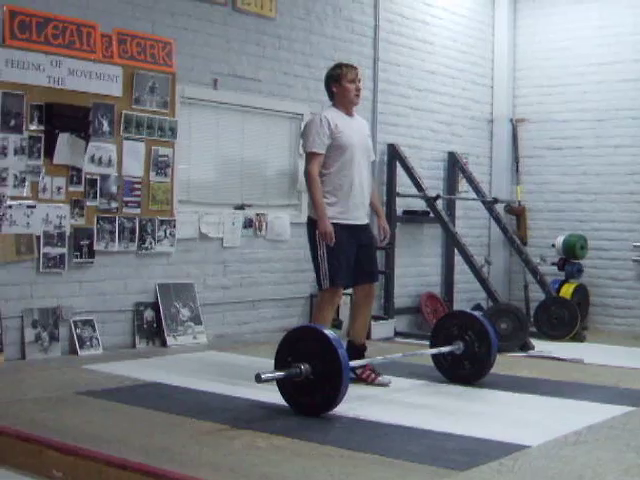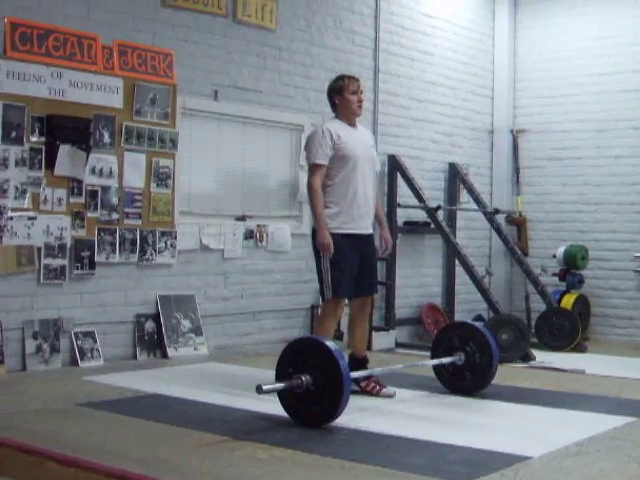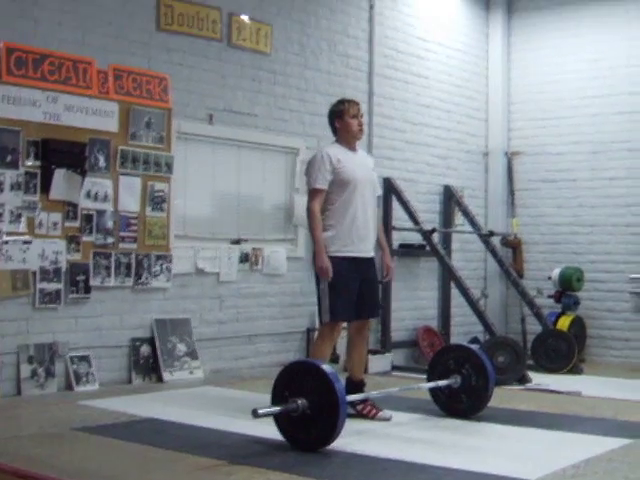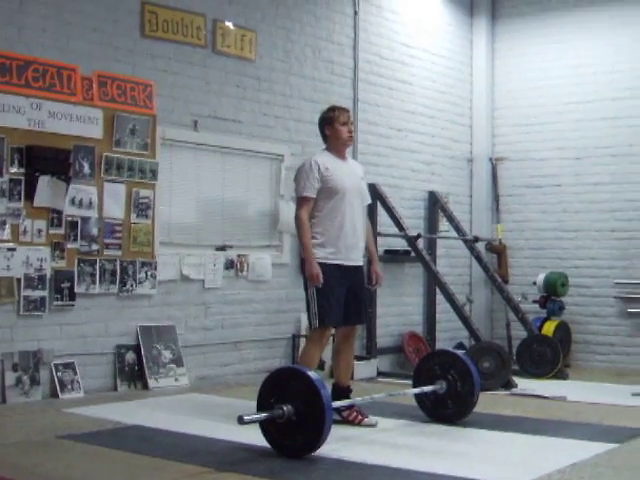
dt=0.2s
person 1, frame 1
left shoulder: (362, 125)
right shoulder: (324, 121)
right elbow: (312, 171)
left wrist: (380, 215)
right wrist: (322, 217)
left hip: (360, 222)
right hip: (333, 222)
left knee: (366, 288)
right knee: (332, 291)
left ankle: (356, 359)
person 1, frame 2
left shoulder: (366, 135)
right shoulder: (327, 132)
right elbow: (315, 182)
left wrist: (383, 226)
right wrist: (322, 228)
left hip: (363, 232)
right hip: (337, 233)
left knee: (364, 302)
right knee: (335, 302)
left ankle: (358, 371)
person 1, frame 3
left shoulder: (367, 160)
right shoulder: (327, 156)
right elbow: (314, 207)
left wrist: (385, 251)
right wrist: (320, 252)
left hip: (364, 256)
right hip: (338, 256)
left knee: (362, 324)
right knee: (332, 325)
left ankle: (355, 394)
person 1, frame 4
left shoulder: (357, 168)
right shoulder: (315, 165)
right elbow: (302, 214)
left wrist: (374, 261)
right wrist: (310, 259)
left hip: (353, 263)
right hip: (325, 263)
left knee: (348, 331)
right knee: (321, 331)
left ankle: (341, 400)
